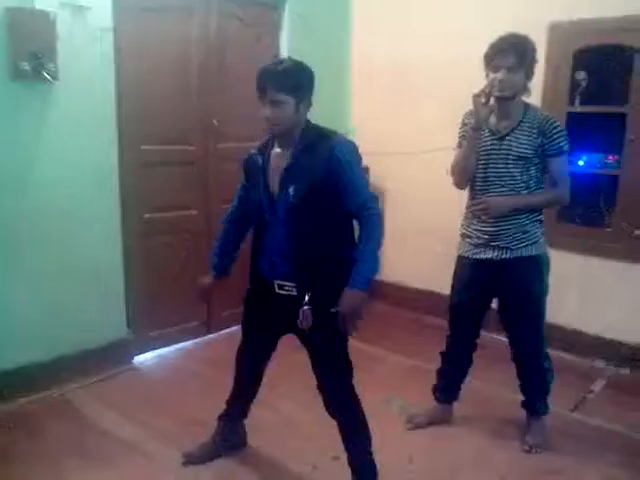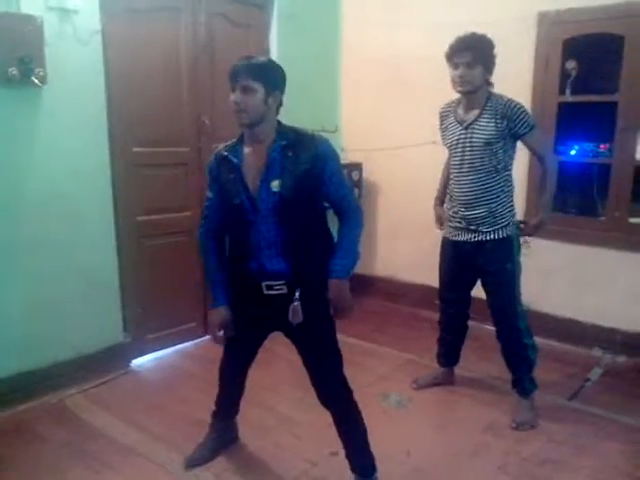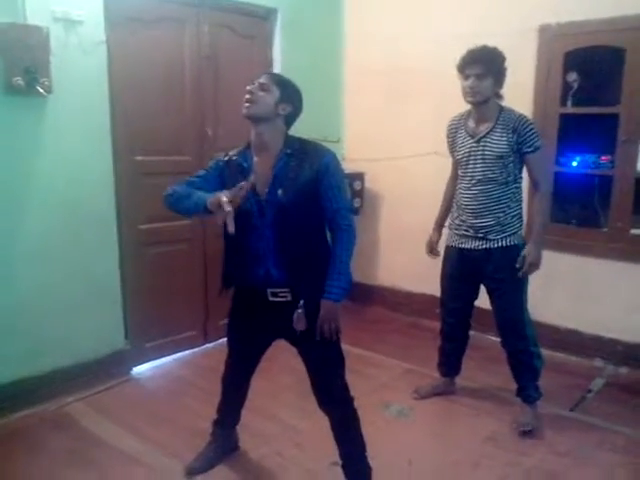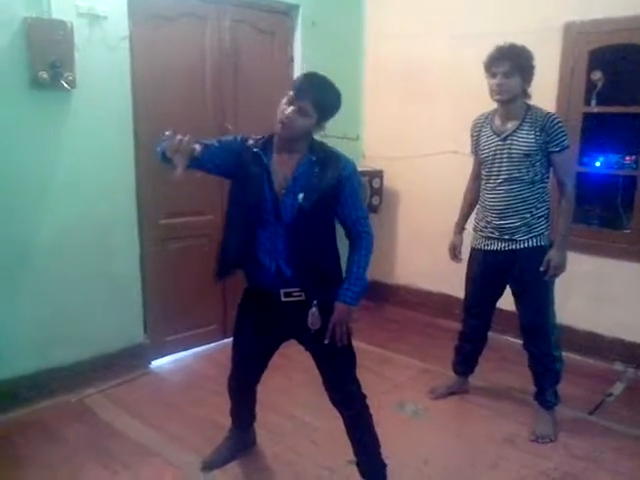
dt=1s
person 1, frame 1
left shoulder: (336, 152)
right shoulder: (257, 157)
left elbow: (370, 217)
right elbow: (240, 214)
left wrist: (358, 284)
right wrist: (218, 268)
left hip: (320, 295)
right hip: (267, 289)
left knee: (337, 389)
right knee: (248, 364)
right ankle: (230, 431)
person 1, frame 2
left shoulder: (312, 151)
right shoulder: (222, 162)
left elbow: (350, 213)
right elbow: (210, 233)
left wrist: (339, 274)
right wrist: (218, 300)
left hip: (304, 291)
right hip: (247, 293)
left knee: (332, 387)
right knee: (232, 366)
right ankle: (222, 428)
person 1, frame 3
left shoulder: (317, 161)
right shoulder: (230, 165)
left elbow: (343, 230)
right elbow: (174, 195)
left wrist: (332, 296)
right wrist: (212, 200)
left hip: (307, 299)
right hip: (251, 299)
left knee: (333, 394)
right knee: (235, 374)
right ankle: (223, 436)
person 1, frame 4
left shoulder: (337, 169)
right shoulder: (244, 153)
left elbow: (361, 236)
right elbow: (190, 152)
left wrist: (347, 299)
right wrist: (177, 149)
left hip: (316, 301)
right hip: (260, 299)
left knee: (346, 395)
right knee: (241, 378)
right ankle: (241, 433)
person 2, frame 1
left shoulder: (546, 126)
right shoulder: (473, 120)
left elbow: (562, 192)
right elbow: (459, 179)
left wrist: (512, 201)
right wrist: (477, 125)
left hip: (524, 254)
right hip: (475, 251)
left knee: (528, 339)
right knee: (460, 333)
left ankle: (536, 414)
right ankle: (443, 404)
person 2, frame 2
left shoulder: (508, 111)
right shoulder: (446, 114)
left elbow: (547, 159)
left wrist: (540, 213)
right wrist: (438, 201)
left hip: (497, 235)
right hip: (455, 234)
left knee: (508, 315)
right knee: (451, 307)
left ankle: (525, 392)
right ankle: (446, 367)
person 2, frame 3
left shoulder: (519, 127)
right shoulder: (455, 127)
left elbow: (541, 186)
left wrist: (535, 242)
right wrist: (437, 226)
left hip: (504, 246)
right hip: (459, 243)
left knee: (514, 325)
right knee: (453, 317)
left ankle: (530, 399)
right ankle: (447, 378)
person 2, frame 4
left shoulder: (547, 125)
right shoulder: (480, 126)
left elbow: (566, 187)
left wrist: (560, 245)
right wrist: (458, 227)
left hip: (531, 247)
right hip: (485, 244)
left knee: (538, 329)
right knee: (474, 317)
left ankle: (547, 405)
right ankle: (461, 377)
